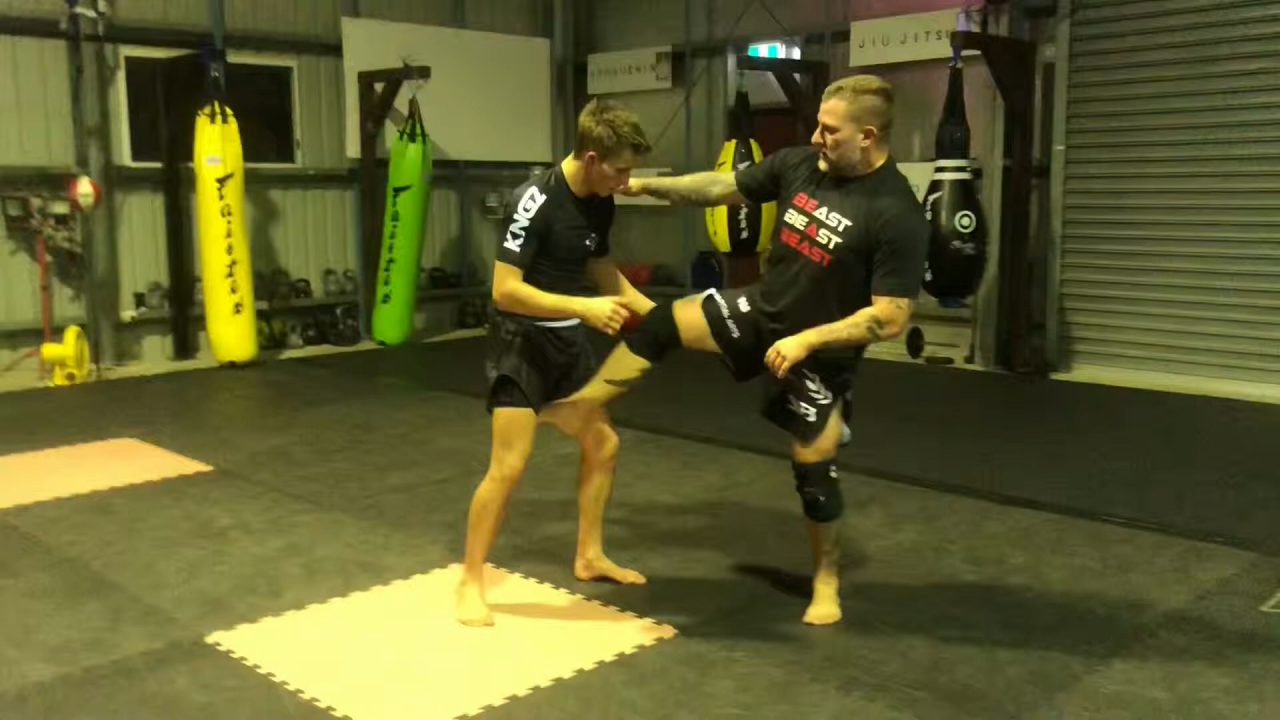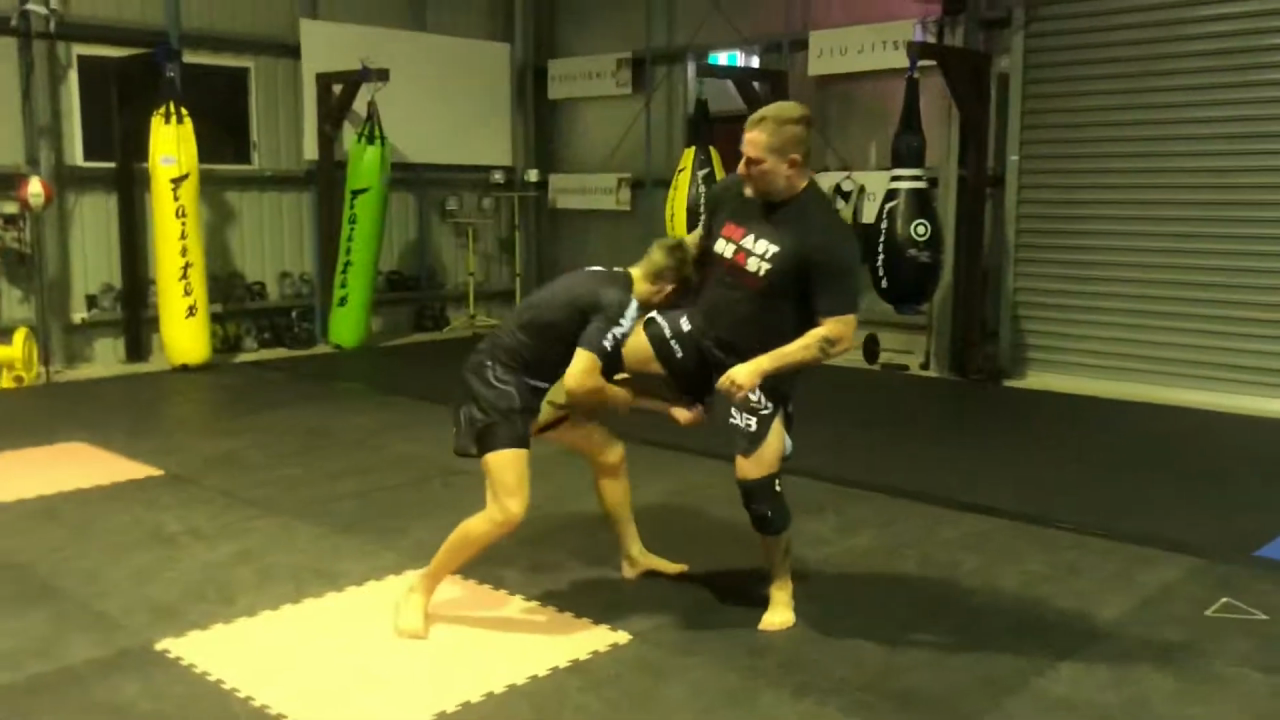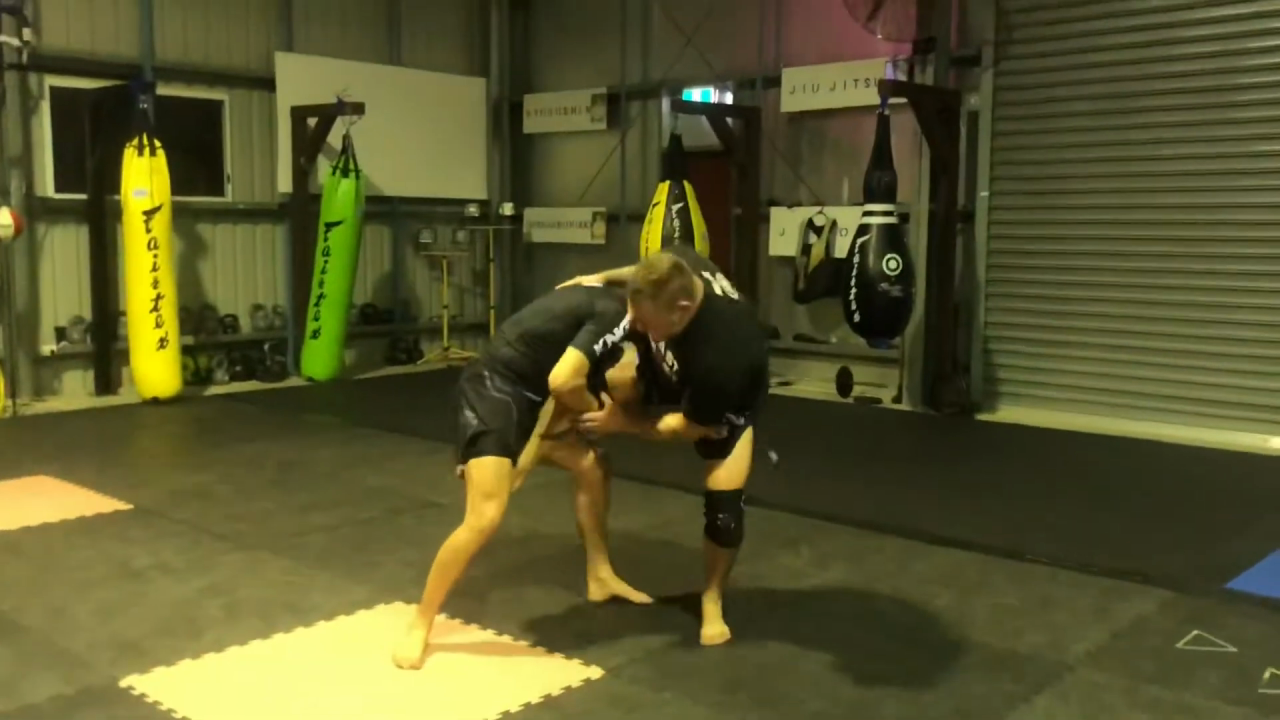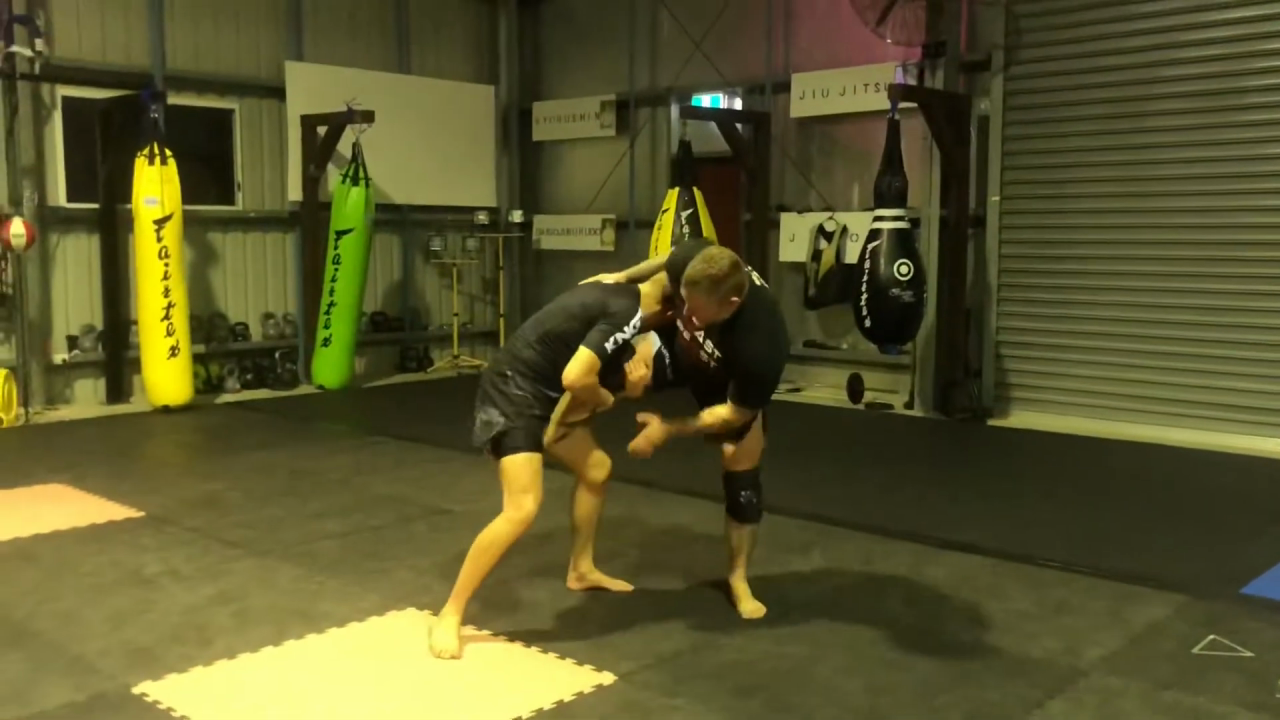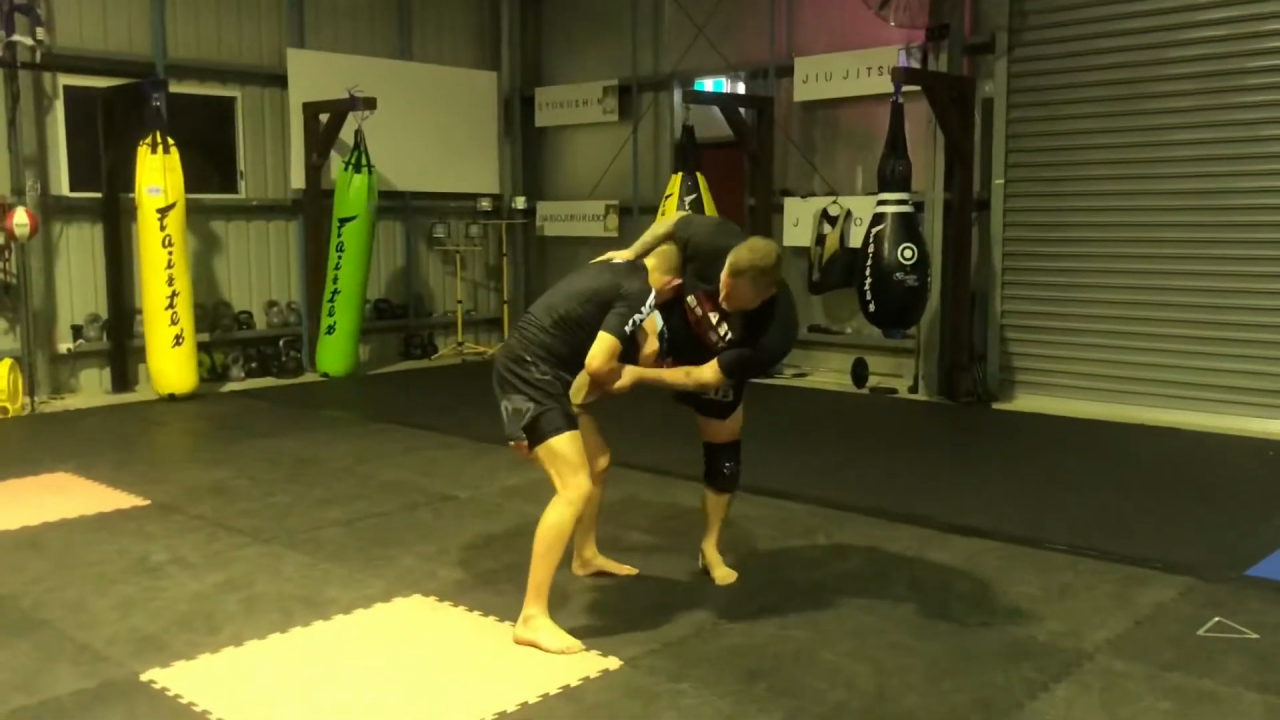
dt=0.5s
person 1, frame 1
left shoulder: (897, 217)
right shoulder: (801, 165)
left elbow: (889, 318)
right elbow: (722, 186)
left wrist: (805, 341)
right wrist: (647, 184)
left hip: (819, 353)
right hip: (760, 312)
left knee: (812, 468)
right knee: (661, 321)
left ankle: (826, 581)
right ankle: (581, 404)
person 1, frame 2
left shoulder: (824, 236)
right shoulder: (730, 194)
left elbow: (838, 335)
left wrist: (759, 367)
left hip: (755, 369)
right hip: (697, 331)
left knee: (758, 484)
left ankle: (780, 587)
person 1, frame 3
left shoulder: (721, 353)
right shoulder: (677, 274)
left elbow: (691, 427)
left wrist: (623, 422)
right wrist: (604, 277)
left hip: (725, 405)
right hip: (673, 375)
left knee: (725, 500)
left ankle: (712, 603)
person 1, frame 4
left shoulder: (762, 345)
right shoulder: (693, 261)
left elbow: (734, 414)
left wrist: (668, 430)
right wrist: (624, 278)
left hip: (730, 389)
right hip: (678, 351)
left knee: (742, 478)
left ankle: (739, 578)
person 1, frame 5
left shoulder: (776, 331)
right shoulder: (712, 240)
left elbow: (705, 378)
right elbow: (669, 224)
left wrist: (639, 375)
right wrist: (631, 254)
left hip: (716, 365)
right hip: (669, 321)
left knee: (724, 455)
left ankle: (710, 549)
person 2, frame 1
left shoulder: (600, 202)
right shoulder: (535, 201)
right elbow: (504, 291)
left wrist: (651, 310)
right wrist: (585, 307)
left hip: (569, 339)
right hip: (523, 341)
left knee: (602, 448)
right knee: (509, 466)
left ankle: (589, 556)
right ankle: (470, 579)
person 2, frame 2
left shoulder: (608, 282)
right shoulder: (621, 303)
left elbow: (603, 371)
right elbow: (578, 382)
left wrist: (668, 407)
right wrist: (633, 401)
left hip: (534, 382)
right hip: (500, 383)
left knee: (610, 455)
right knee: (508, 510)
left ankle: (634, 556)
right ankle: (419, 592)
person 2, frame 3
left shoulder: (604, 300)
right shoulder: (616, 315)
right elbow: (563, 381)
right wrist: (597, 407)
left hip: (528, 394)
right hip: (494, 390)
left knee: (593, 467)
right knee: (485, 518)
left ankle: (601, 578)
right ankle: (419, 626)
person 2, frame 4
left shoulder: (617, 294)
right shoulder: (627, 313)
right elbow: (575, 378)
right wrist: (606, 400)
left hip: (541, 392)
right hip: (514, 392)
left knee: (597, 469)
right knee: (522, 509)
left ankle: (581, 570)
right ankle: (450, 615)
person 2, frame 5
left shoulder: (617, 268)
right shoulder: (640, 292)
right elbow: (598, 364)
right wrist: (618, 380)
left hip: (530, 367)
right hip: (530, 373)
left knee: (596, 461)
right knee: (575, 489)
left ankle: (586, 556)
right ankle: (532, 618)
